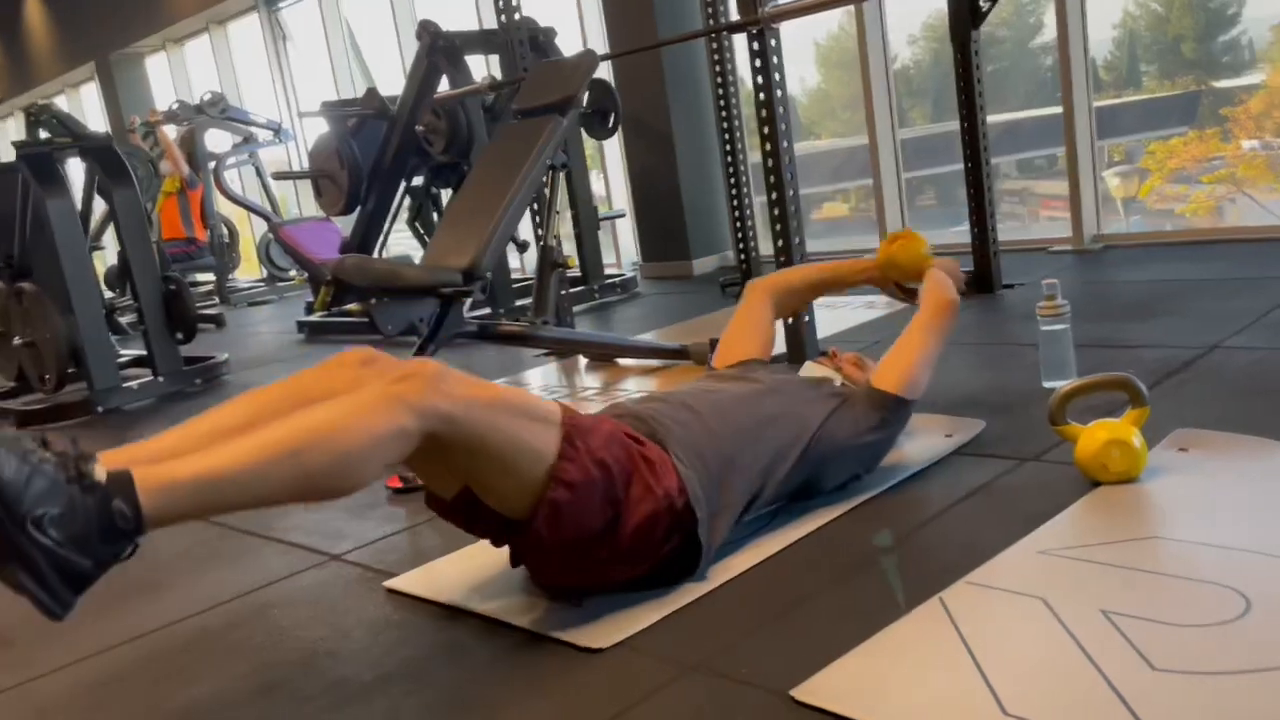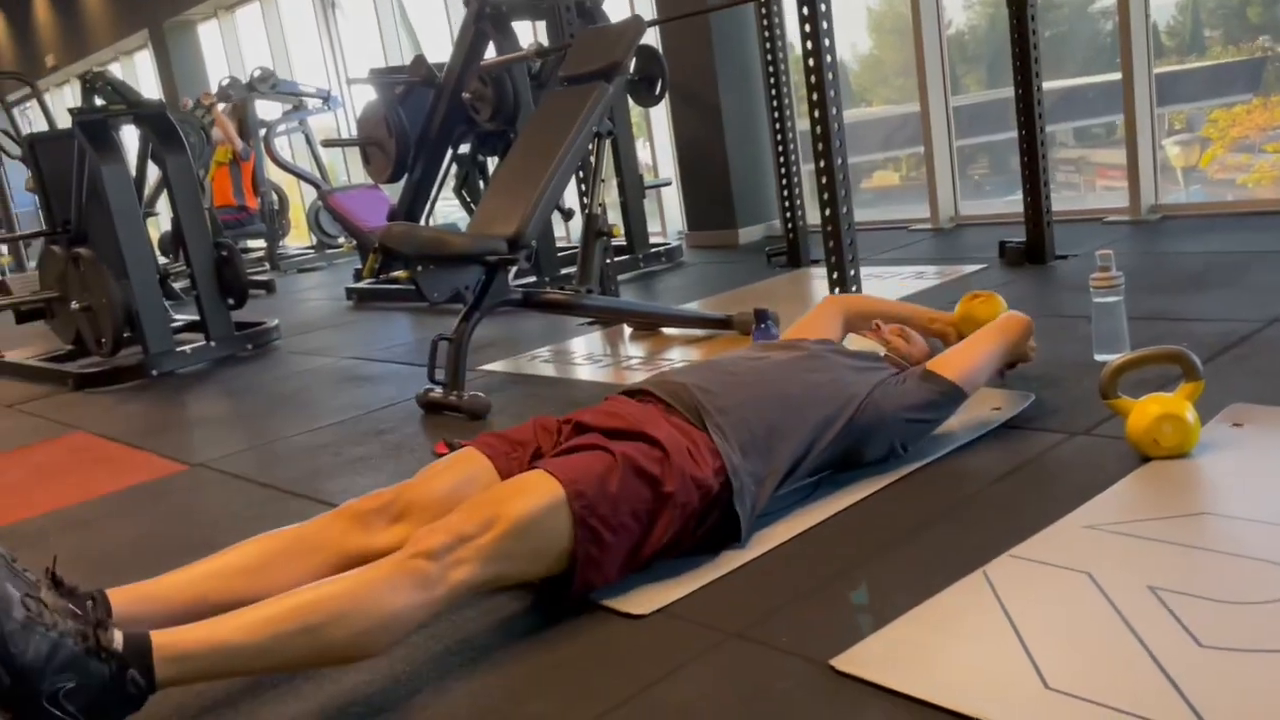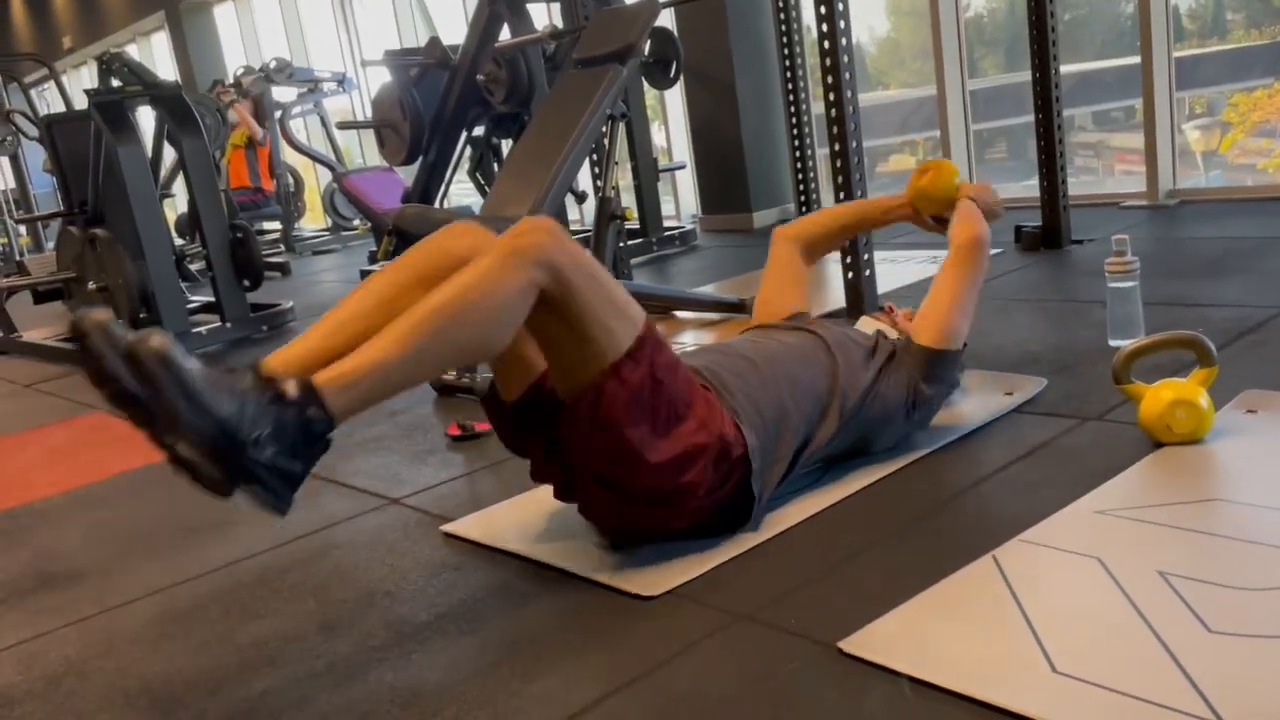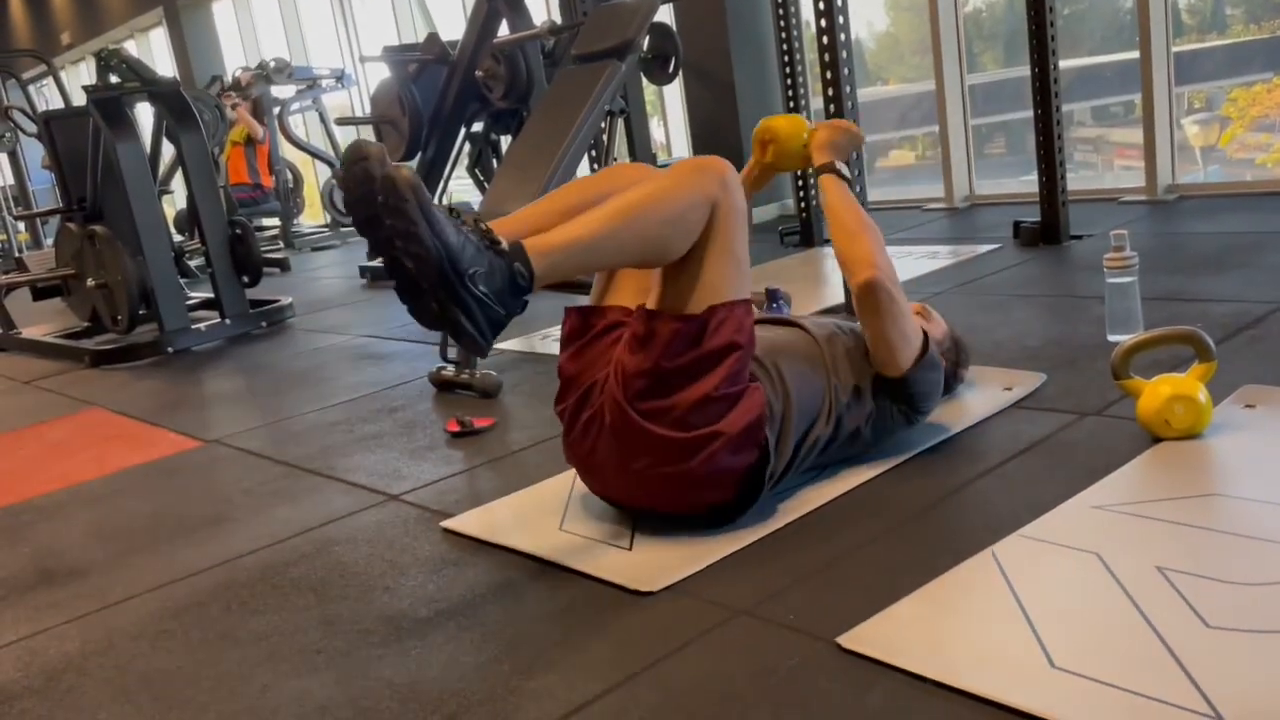
dt=0.5s
person 1, frame 1
left shoulder: (850, 433)
right shoulder: (754, 379)
left elbow: (922, 344)
right elbow: (766, 288)
left wrist: (934, 286)
right wrist: (870, 266)
left hip: (646, 498)
right hip: (582, 457)
left knee: (415, 396)
right knee: (361, 370)
left ankle: (102, 519)
right ankle: (85, 479)
person 1, frame 2
left shoulder: (895, 397)
right shoulder: (817, 357)
left elbow: (1006, 341)
right elbow: (840, 299)
left wrist: (1005, 325)
right wrist: (947, 311)
left hip: (685, 466)
right hip: (616, 421)
left knee: (446, 557)
right knee: (385, 518)
right ankle: (99, 616)
person 1, frame 3
left shoulder: (905, 382)
right shoulder: (807, 341)
left elbow: (968, 267)
right elbow: (792, 242)
left wrist: (967, 210)
right wrist: (902, 203)
left hip: (685, 468)
right hip: (601, 451)
left knee: (534, 244)
right knee: (458, 242)
left ankle: (297, 425)
right ankle: (258, 396)
person 1, frame 4
left shoulder: (908, 382)
right shoulder: (801, 335)
left elbow: (873, 280)
right elbow: (712, 258)
left wrist: (829, 169)
right wrist: (762, 169)
left hip: (695, 442)
right hip: (607, 420)
left knee: (704, 178)
right knee: (637, 181)
left ankle: (497, 281)
right ankle: (477, 259)
